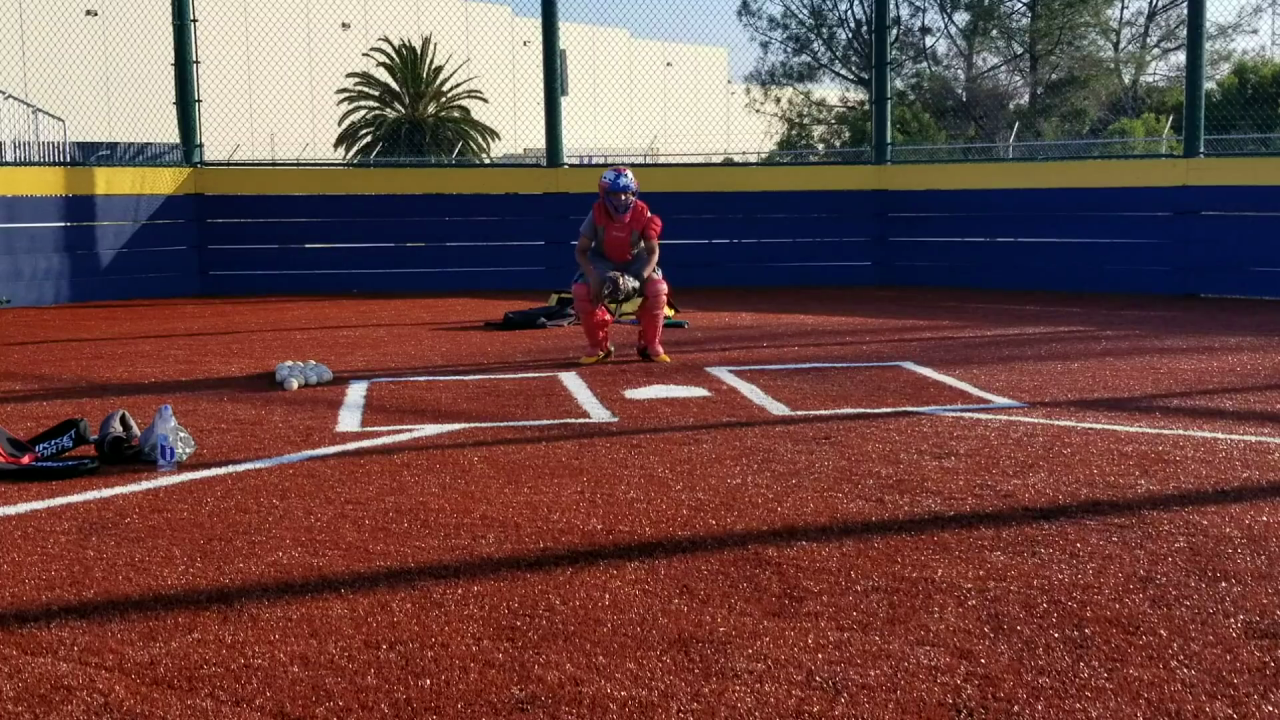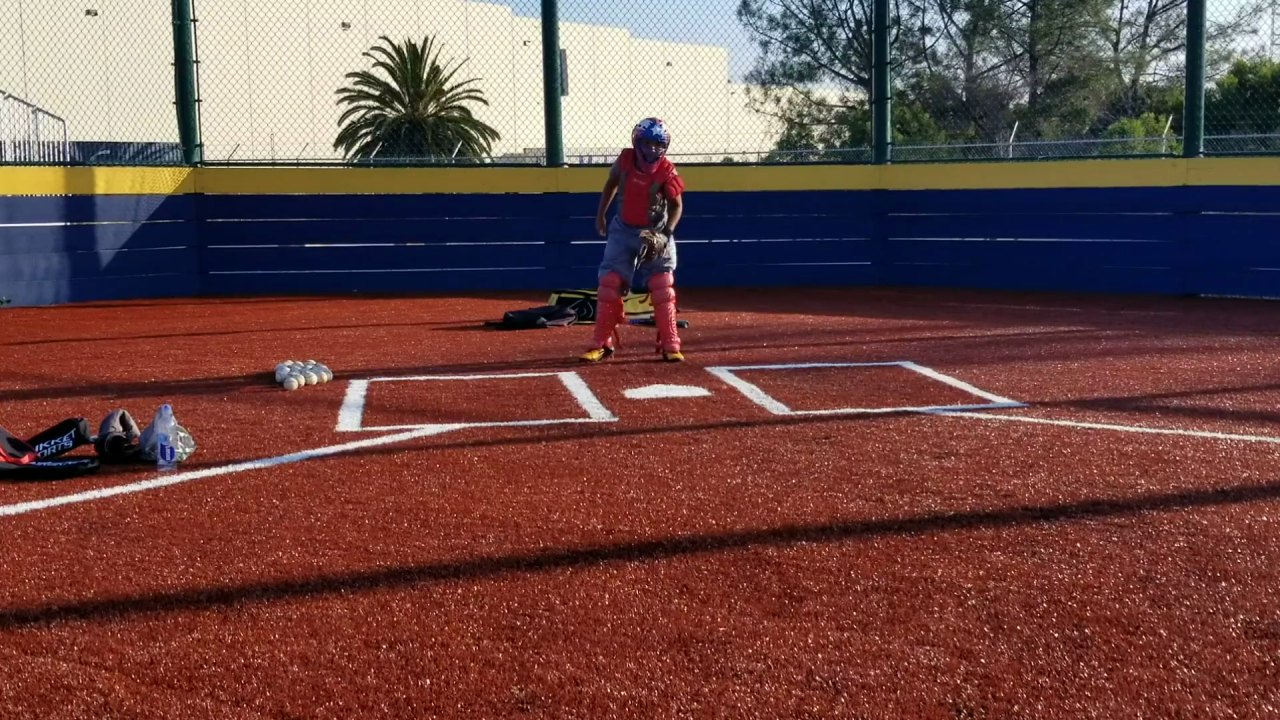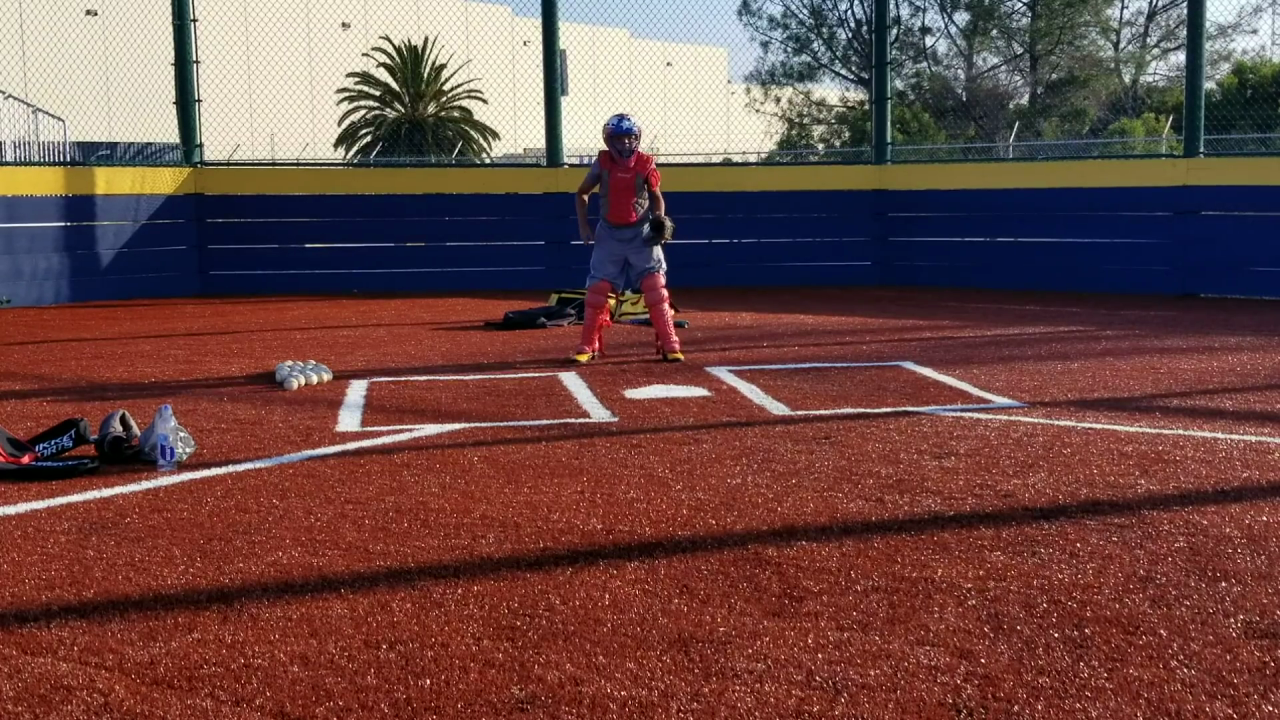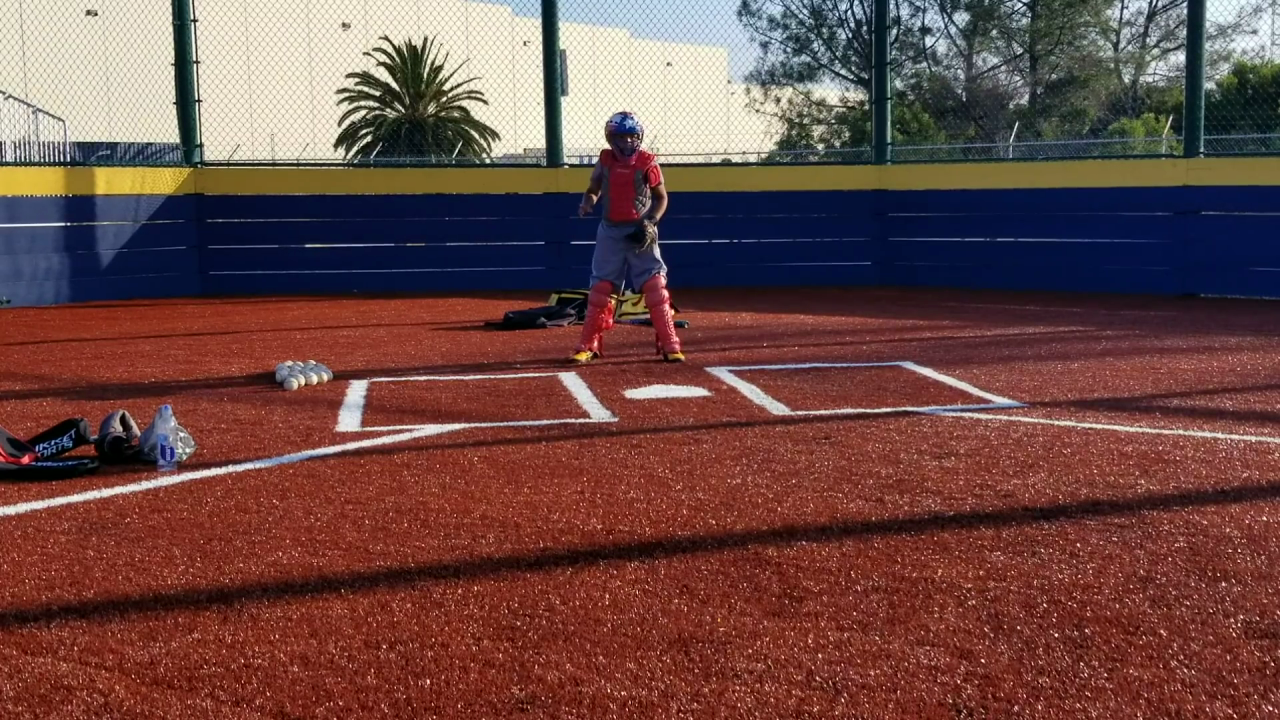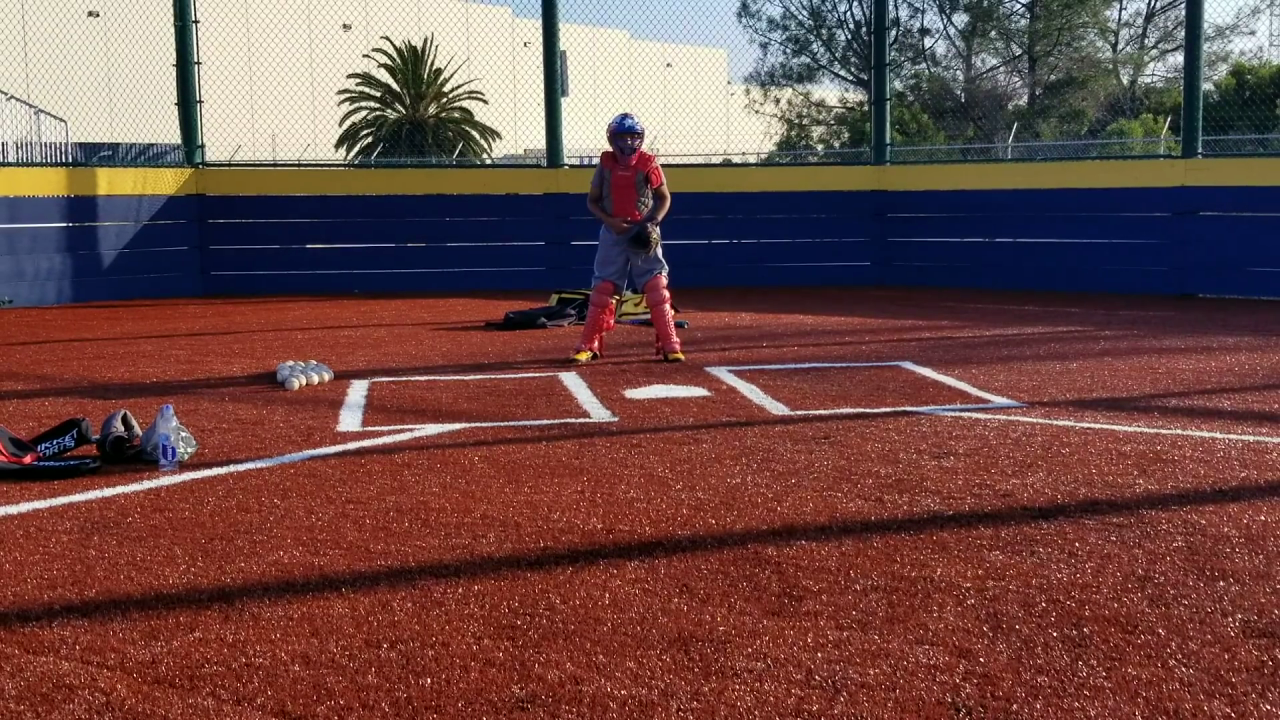
dt=1s
person 1, frame 1
left shoulder: (642, 214)
right shoulder: (597, 213)
left elbow: (653, 252)
right elbow: (582, 250)
left wrist: (639, 278)
right wrist: (593, 279)
left hip: (636, 260)
right hip: (603, 259)
left knee: (658, 290)
right knee: (582, 292)
left ankle: (650, 346)
right ankle: (598, 348)
person 1, frame 2
left shoulder: (667, 171)
right shoulder: (624, 161)
left elbow: (676, 206)
right elbow: (611, 185)
left wrist: (666, 234)
right wrist: (601, 215)
left hip: (654, 232)
right hip: (622, 230)
left knee: (662, 287)
right knee: (609, 283)
left ankle: (670, 346)
right ankle: (602, 345)
person 1, frame 3
left shoulder: (646, 165)
right shoulder: (602, 162)
left elbow: (656, 197)
right elbow: (583, 191)
right wrist: (583, 223)
left hip: (641, 233)
right hip: (609, 233)
left knee: (656, 288)
right knee: (598, 289)
left ankle: (669, 345)
right ankle: (588, 347)
person 1, frame 4
left shoulder: (648, 163)
right shoulder: (604, 161)
left elbow: (661, 197)
right elbow: (593, 191)
left wrist: (652, 222)
right wrist: (586, 203)
left hip: (641, 232)
right hip: (610, 231)
left knee: (655, 287)
right knee: (600, 289)
left ankle: (670, 346)
right ankle: (587, 346)
person 1, frame 5
left shoulder: (649, 164)
right shoulder: (605, 164)
left elbow: (664, 198)
right elbow: (592, 201)
left wrist: (653, 223)
right wrist: (610, 220)
left hip: (644, 233)
right hip: (613, 234)
left knee: (656, 288)
right knee: (602, 290)
left ankle: (670, 346)
right ankle: (588, 346)
